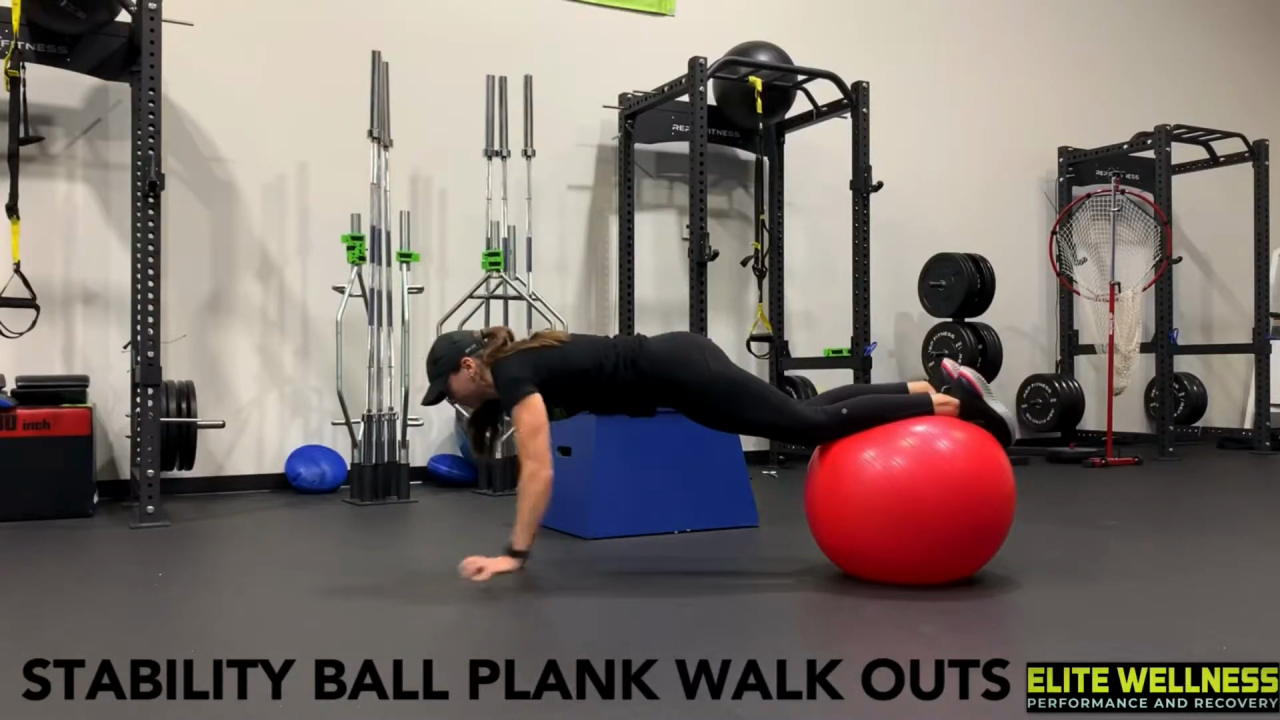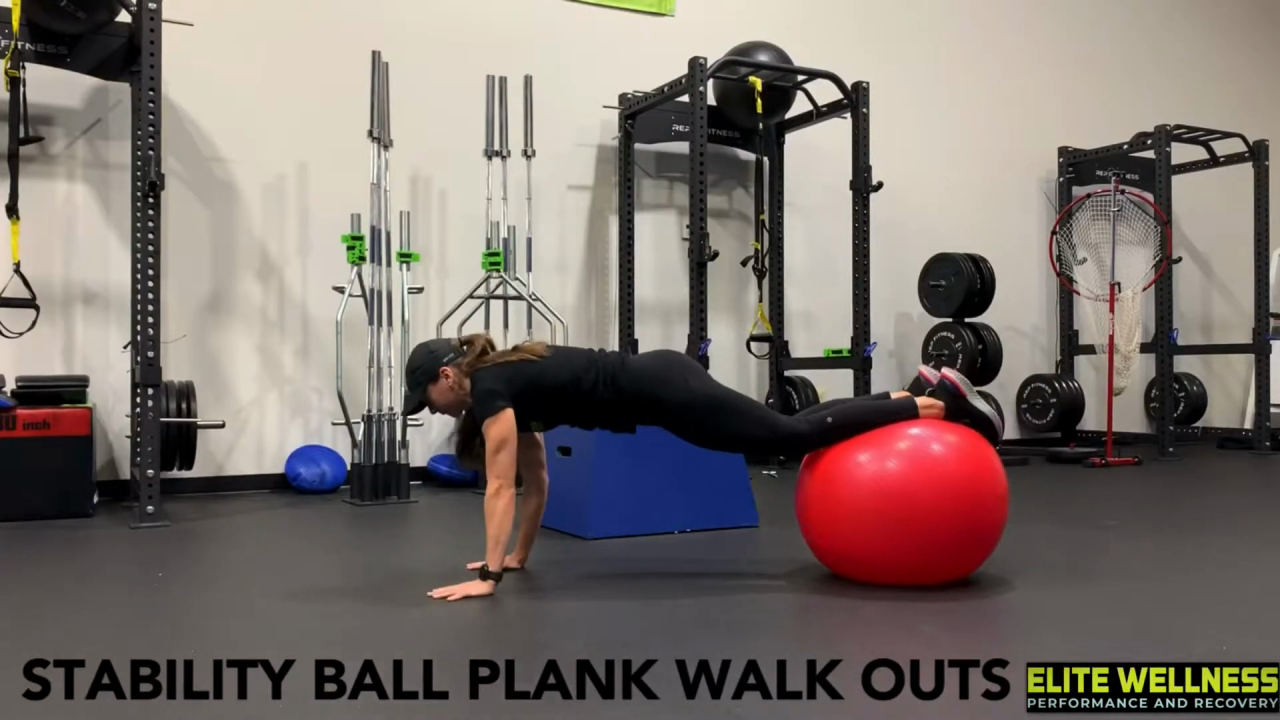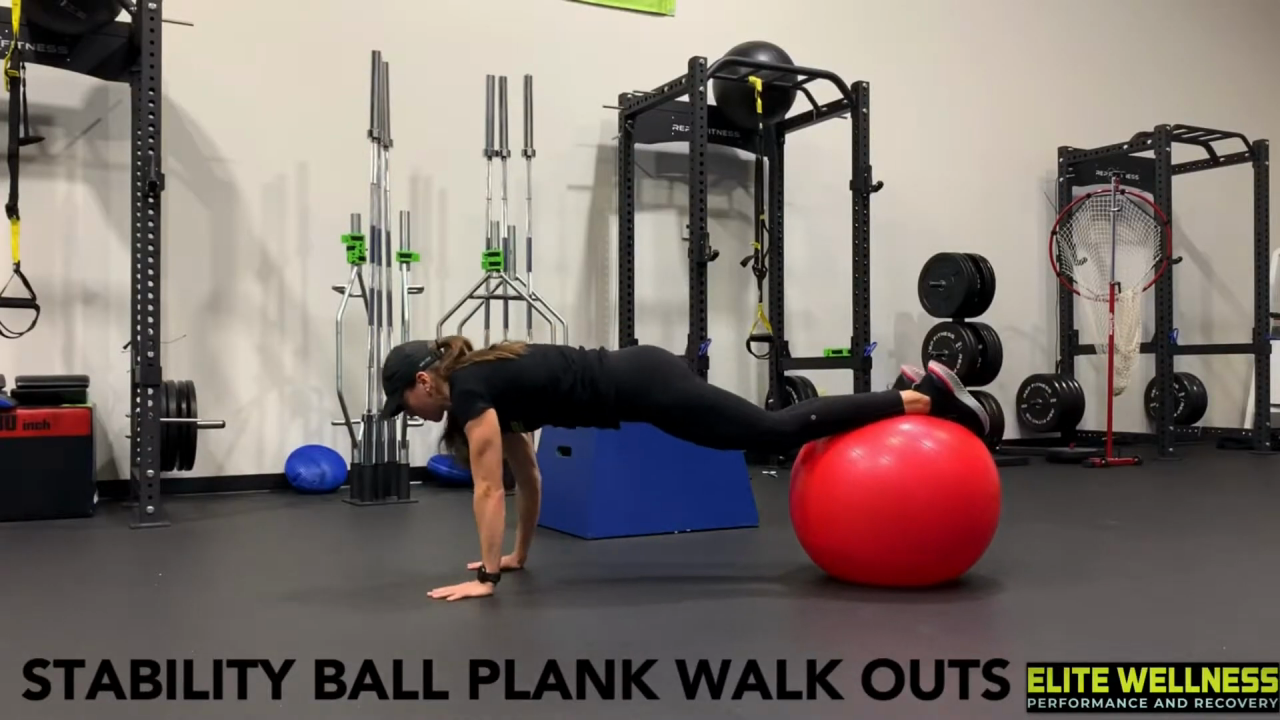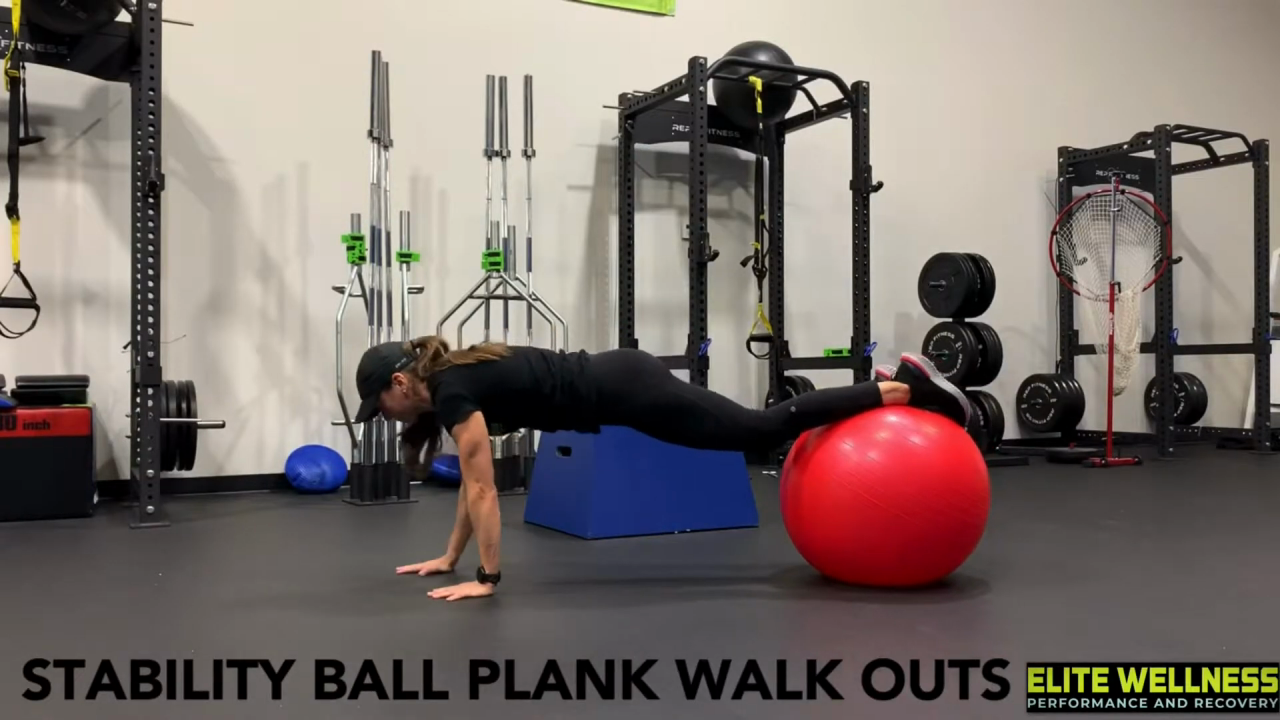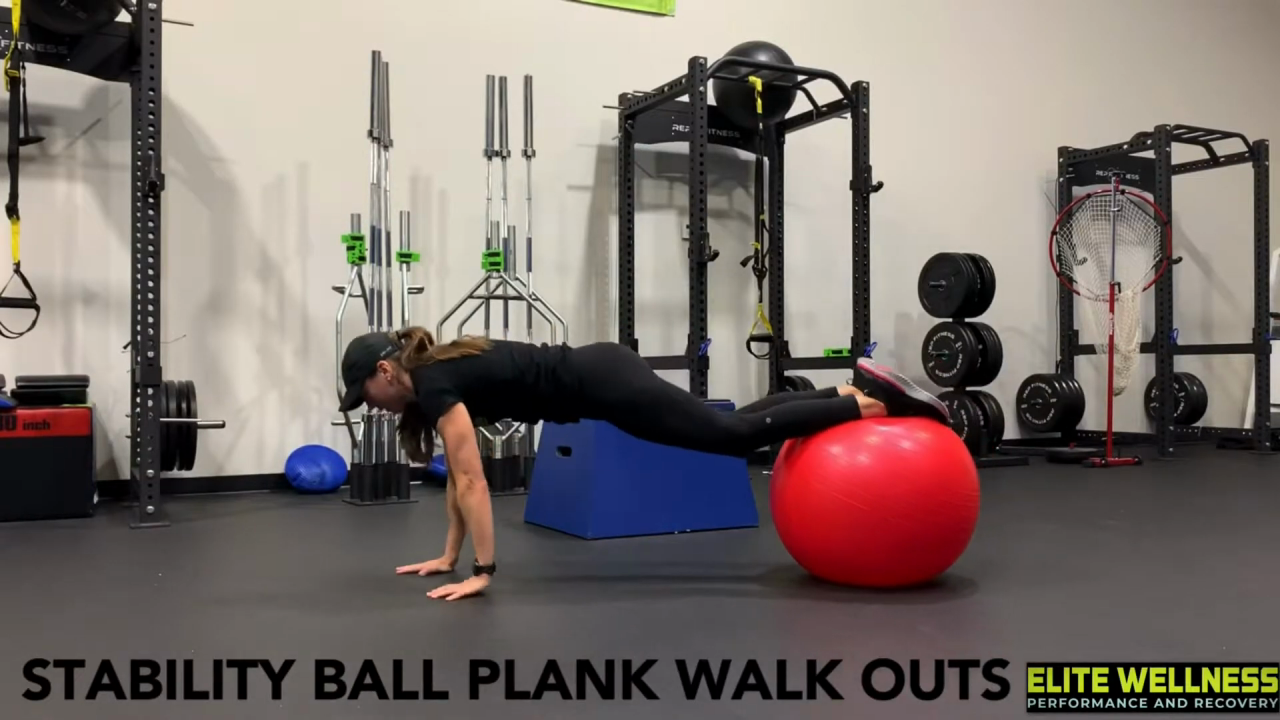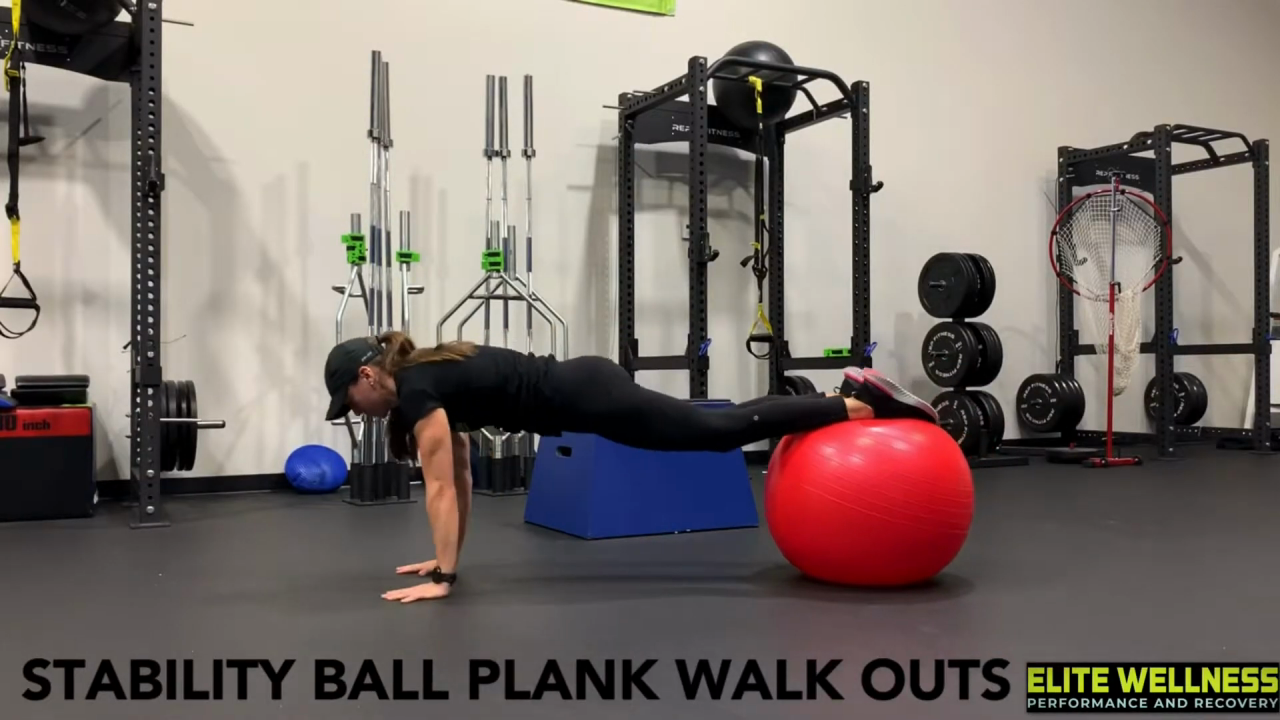
dt=0.3s
person 1, frame 1
left shoulder: (513, 375)
right shoulder: (524, 374)
left elbow: (539, 470)
right elbow: (536, 468)
left wrist: (515, 552)
right wrist: (524, 548)
left hip: (679, 371)
right hip: (675, 373)
left knee: (815, 425)
right knee: (808, 416)
left ankle: (957, 403)
right ankle: (930, 388)
person 1, frame 2
left shoulder: (489, 387)
right shoulder: (508, 384)
left elbow: (500, 487)
right elbow: (535, 478)
left wrist: (488, 575)
right wrist: (519, 555)
left hip: (660, 389)
right hip: (657, 386)
left knee: (796, 436)
right knee: (791, 429)
left ankle: (942, 403)
right ankle: (916, 393)
person 1, frame 3
left shoulder: (468, 390)
right shoulder: (489, 381)
left elbow: (489, 490)
right elbow: (529, 476)
left wrist: (487, 575)
right wrist: (520, 553)
left hip: (643, 387)
right hip: (640, 374)
left knee: (783, 431)
right knee: (778, 425)
left ankle: (929, 396)
right ankle: (903, 389)
person 1, frame 4
left shoulder: (451, 393)
right shoulder: (462, 380)
left elbow: (480, 489)
right elbow: (478, 487)
left wrist: (487, 577)
right wrist: (448, 557)
left hip: (622, 391)
right hip: (619, 377)
left knee: (764, 429)
right knee: (760, 427)
left ankle: (906, 387)
right ankle: (884, 387)
person 1, frame 5
left shoulder: (434, 384)
right shoulder: (444, 375)
left elbow: (473, 482)
right elbow: (462, 478)
left wrist: (483, 570)
right wrist: (450, 554)
left hip: (605, 382)
right hip: (600, 375)
left knee: (739, 435)
right knee: (736, 424)
left ankle: (880, 402)
right ankle: (855, 387)
person 1, frame 6
left shoulder: (416, 388)
right shoulder: (432, 380)
left elbow: (441, 487)
right elbow: (460, 476)
left wrist: (443, 577)
right wrist: (442, 558)
left hip: (587, 397)
right hip: (585, 386)
left knee: (725, 431)
right knee: (722, 424)
left ankle: (866, 404)
right ankle: (845, 393)
